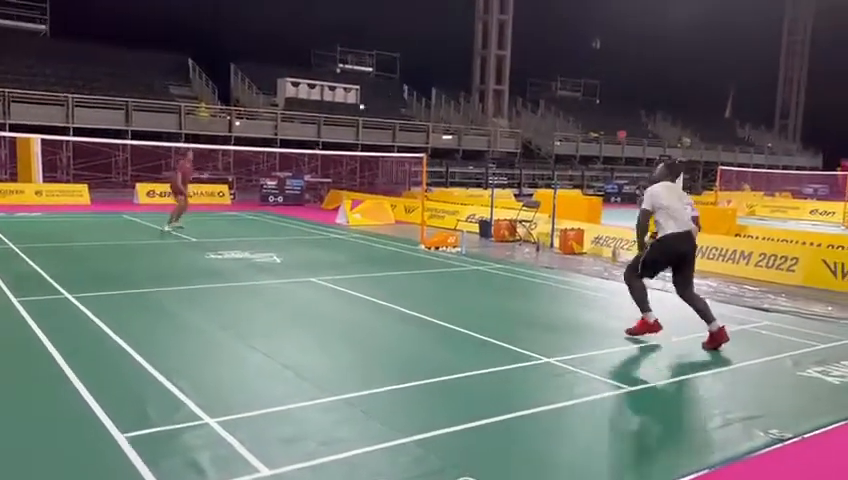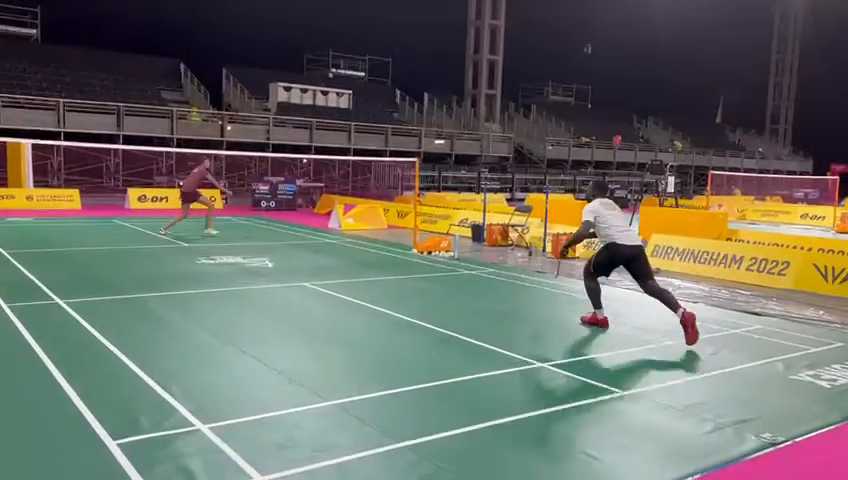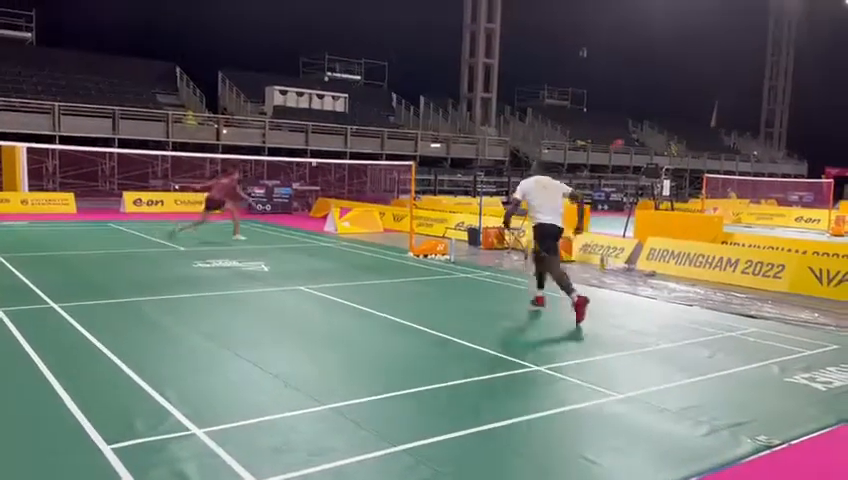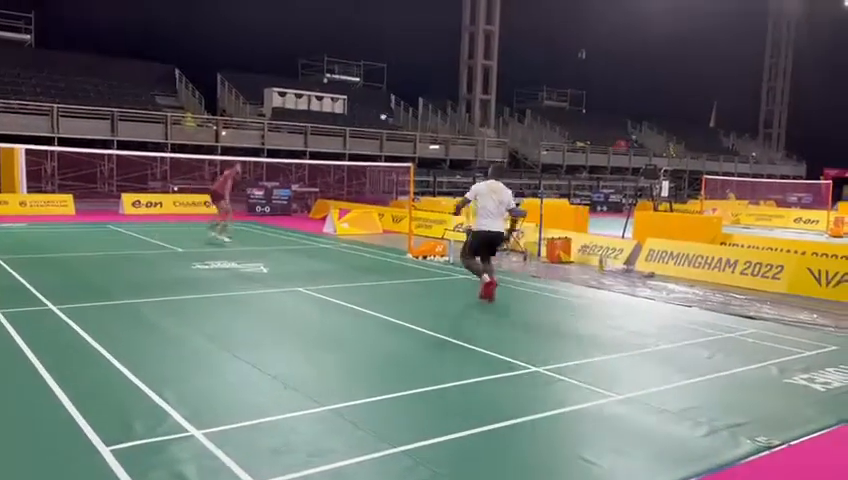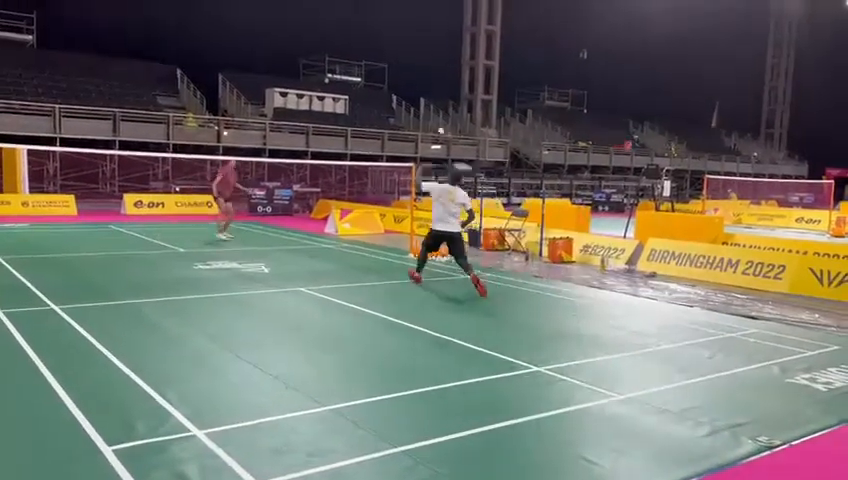
dt=0.3s
person 1, frame 1
left shoulder: (653, 190)
right shoulder: (684, 196)
left elbow: (643, 221)
right elbow: (696, 225)
left wrist: (641, 243)
left hip: (669, 240)
right hip: (688, 242)
left knee: (632, 274)
right knee: (686, 291)
left ankle: (649, 320)
right ankle: (716, 330)
person 1, frame 2
left shoulder: (591, 207)
right shoulder: (612, 206)
left elbow: (583, 232)
left wrist: (567, 246)
right wrist: (576, 237)
left hip: (616, 247)
right hip: (636, 246)
left knee: (589, 273)
right knee: (651, 286)
left ankle: (599, 316)
right ankle: (683, 315)
person 1, frame 3
left shoulder: (526, 183)
right shoulder: (556, 184)
left elbow: (512, 208)
right elbow: (577, 197)
left wrist: (506, 221)
left hip: (543, 227)
right hip: (557, 227)
left knee: (552, 266)
right knee: (538, 258)
left ankle: (576, 299)
right ankle: (540, 295)
person 1, frame 4
left shoulder: (478, 187)
right shoulder: (506, 192)
left elbow: (461, 205)
right elbow: (515, 216)
left wrist: (457, 211)
right wrist: (508, 233)
left hip: (482, 229)
right hip: (498, 232)
left knee: (467, 259)
right knee: (486, 260)
left ankle: (487, 280)
right ankle: (488, 290)
person 1, frame 5
left shoulder: (435, 187)
right shoulder: (463, 195)
left elbow: (419, 185)
right elbow: (472, 216)
right wrist: (462, 225)
left hip: (437, 230)
right hip: (455, 232)
left knee: (424, 249)
right knee: (461, 259)
left ankle: (417, 274)
right ankle: (473, 276)
